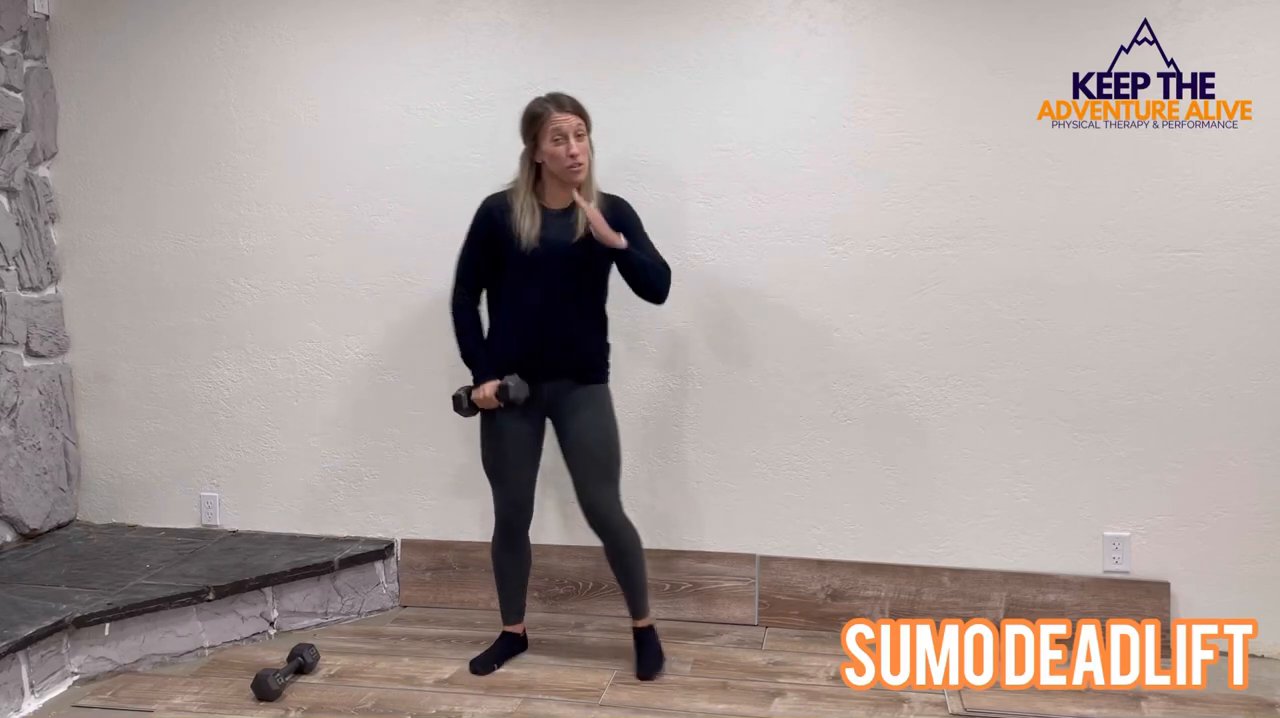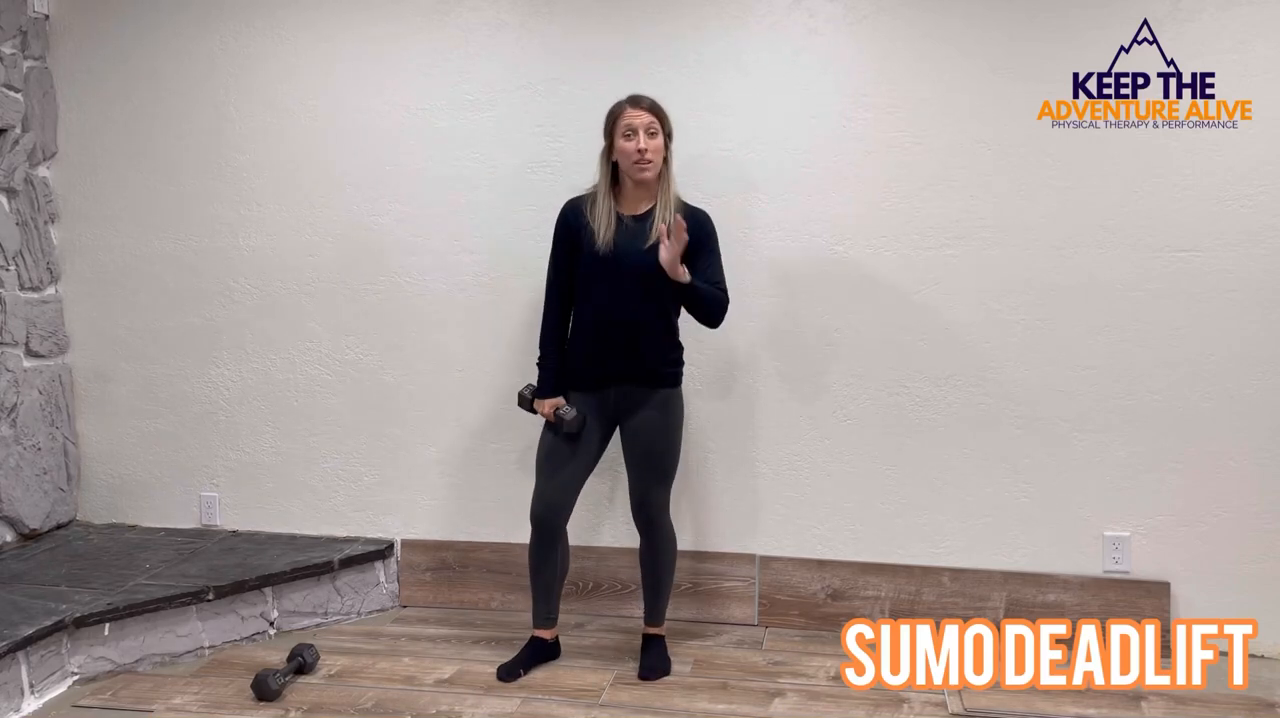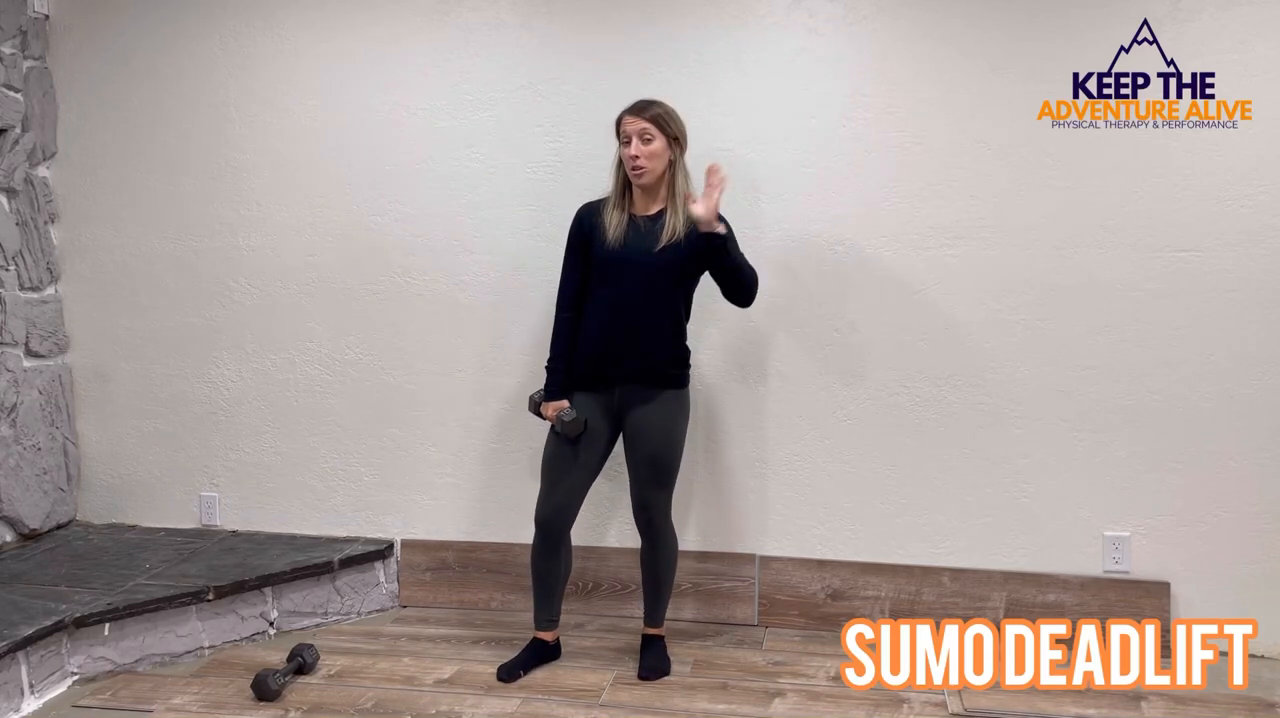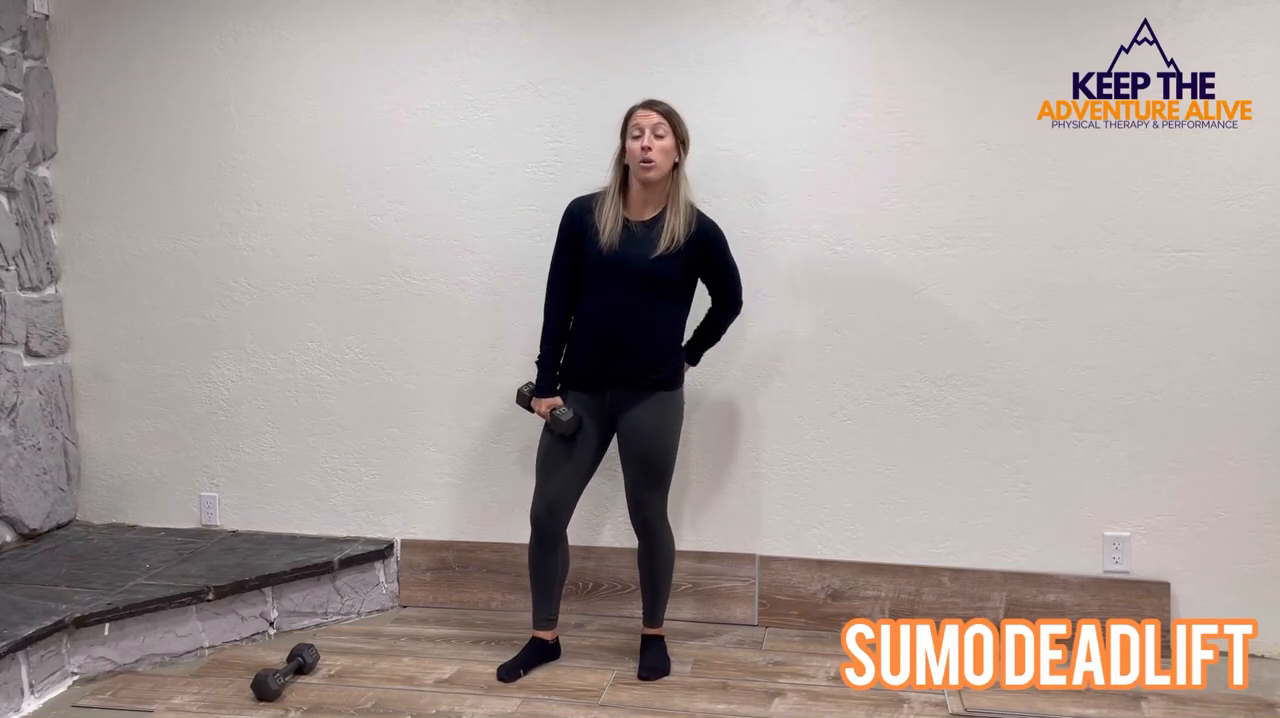
dt=0.7s
person 1, frame 1
left shoulder: (611, 213)
right shoulder: (498, 213)
left elbow: (657, 289)
right elbow: (465, 298)
left wrist: (614, 239)
right wrist: (481, 373)
left hip: (583, 386)
left knee: (604, 511)
right knee: (511, 515)
left ankle: (643, 626)
right ankle: (512, 631)
person 1, frame 2
left shoulder: (691, 221)
right shoulder: (578, 215)
left elbow: (715, 310)
right elbow: (557, 305)
left wrist: (678, 273)
right wrist: (548, 385)
left hip: (654, 390)
right hip: (582, 388)
left knee: (651, 514)
right knee: (547, 512)
left ankle: (654, 634)
right ankle: (544, 636)
person 1, frame 3
left shoulder: (698, 226)
right shoulder: (592, 219)
left elbow: (744, 292)
right elbow: (568, 307)
left wrist: (711, 229)
right wrist: (555, 388)
left hip: (659, 392)
right hip: (588, 390)
left knee: (653, 517)
right knee: (551, 514)
left ankle: (653, 635)
right ankle: (544, 637)
person 1, frame 4
left shoulder: (697, 231)
right shoulder: (584, 215)
left elbow: (729, 301)
right elbow: (557, 304)
left wrist: (688, 356)
right wrist: (547, 384)
left hip: (652, 395)
right hip: (581, 390)
left knee: (648, 518)
right knee: (547, 513)
left ankle: (653, 635)
right ankle: (544, 637)
